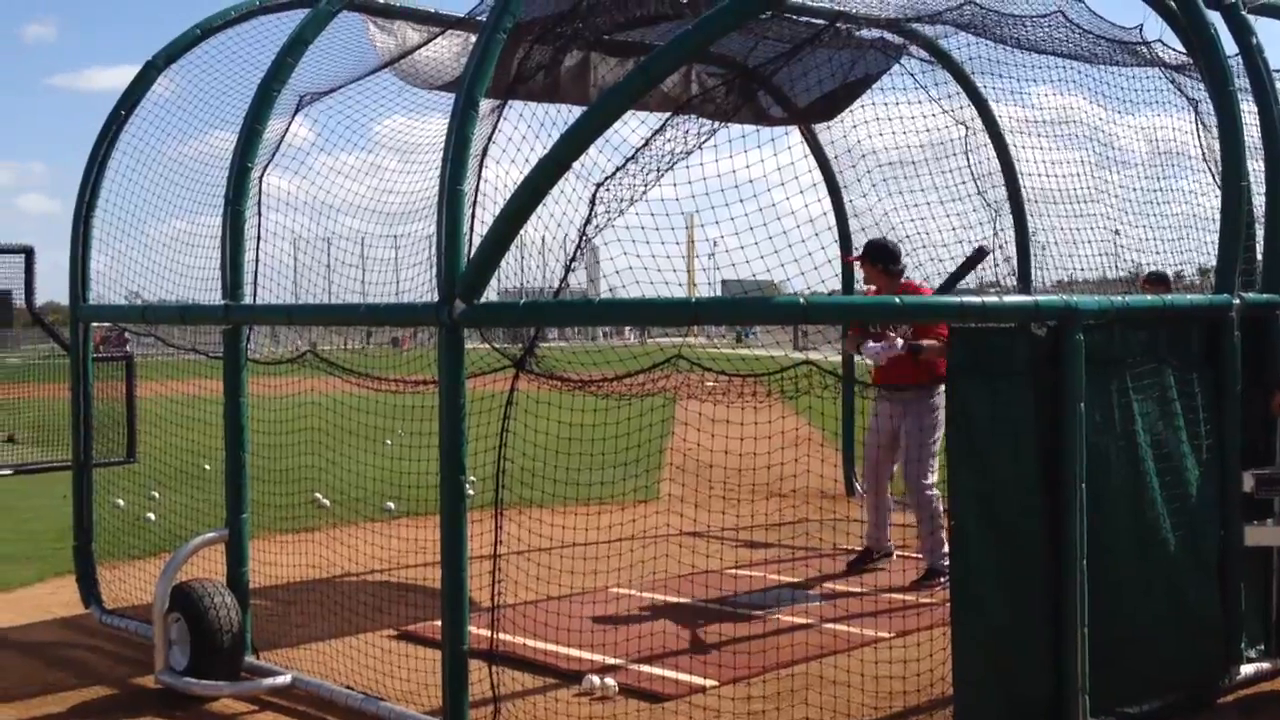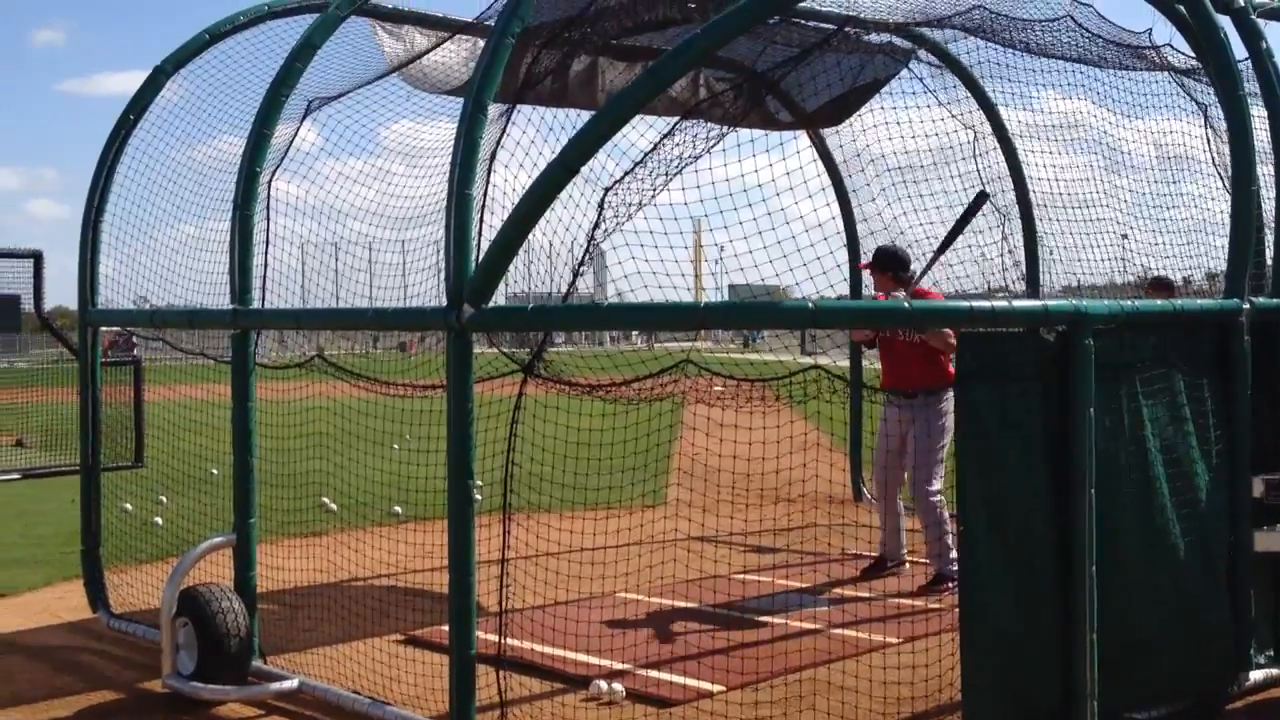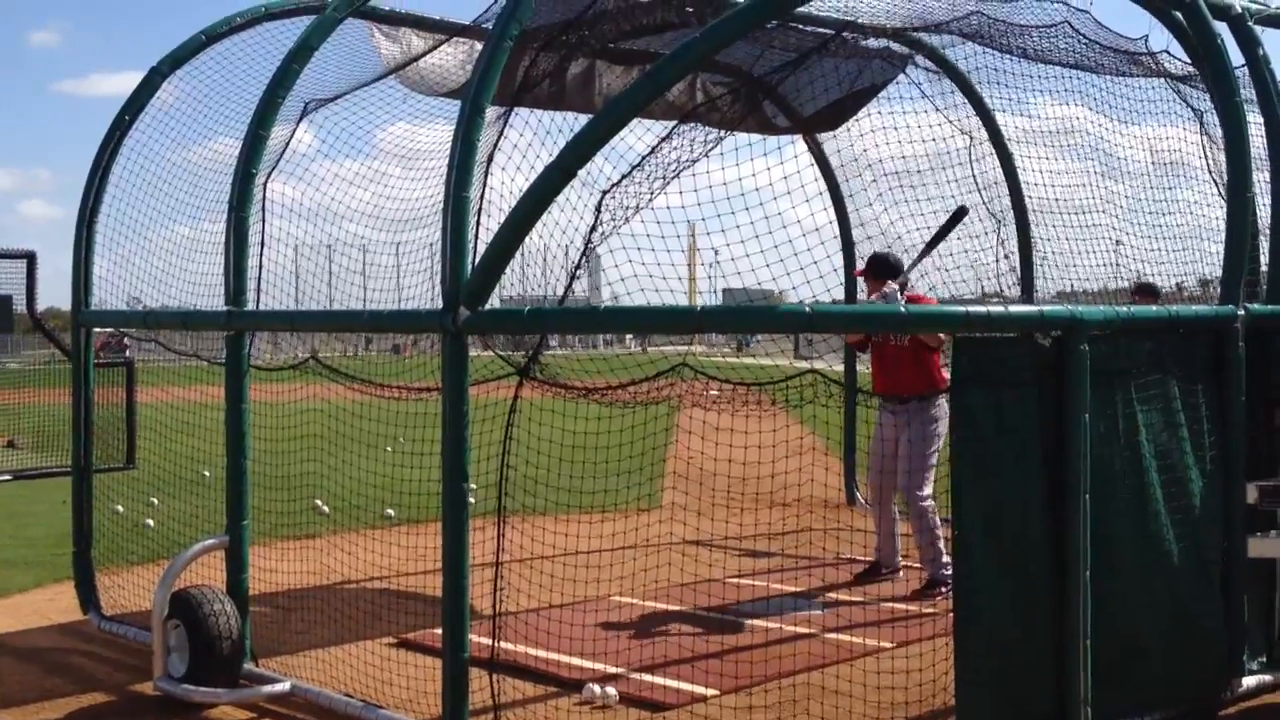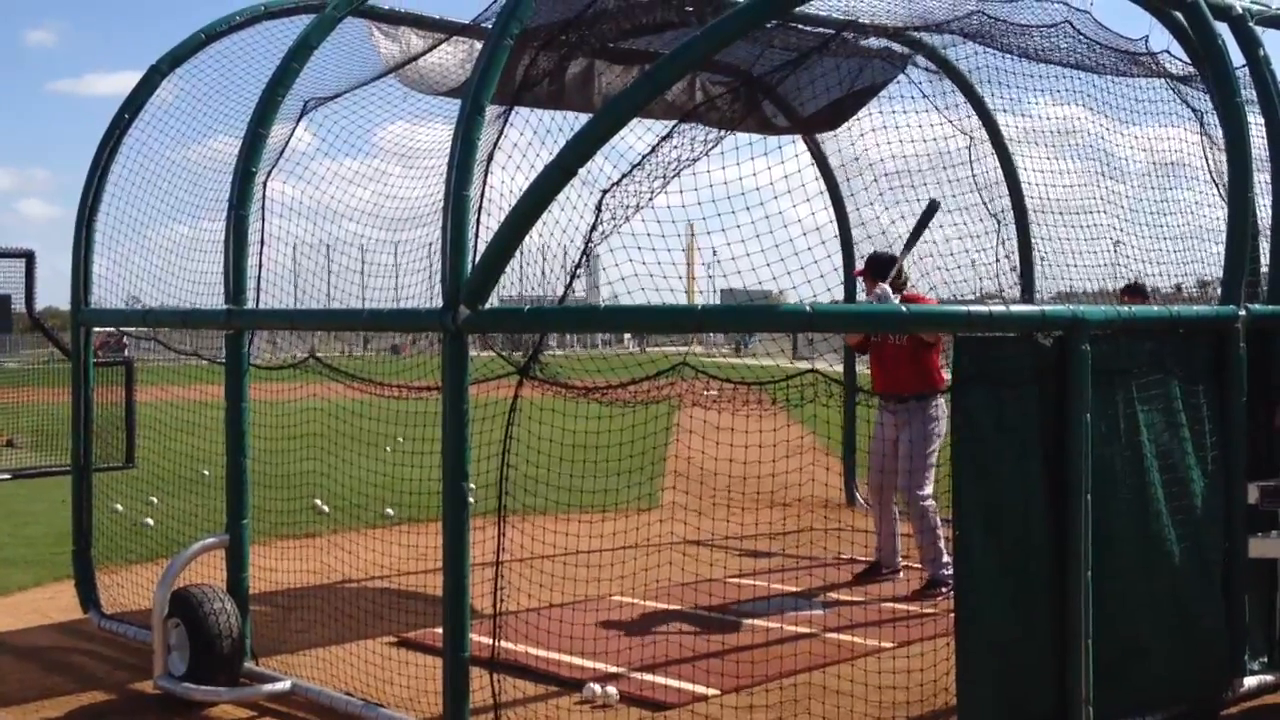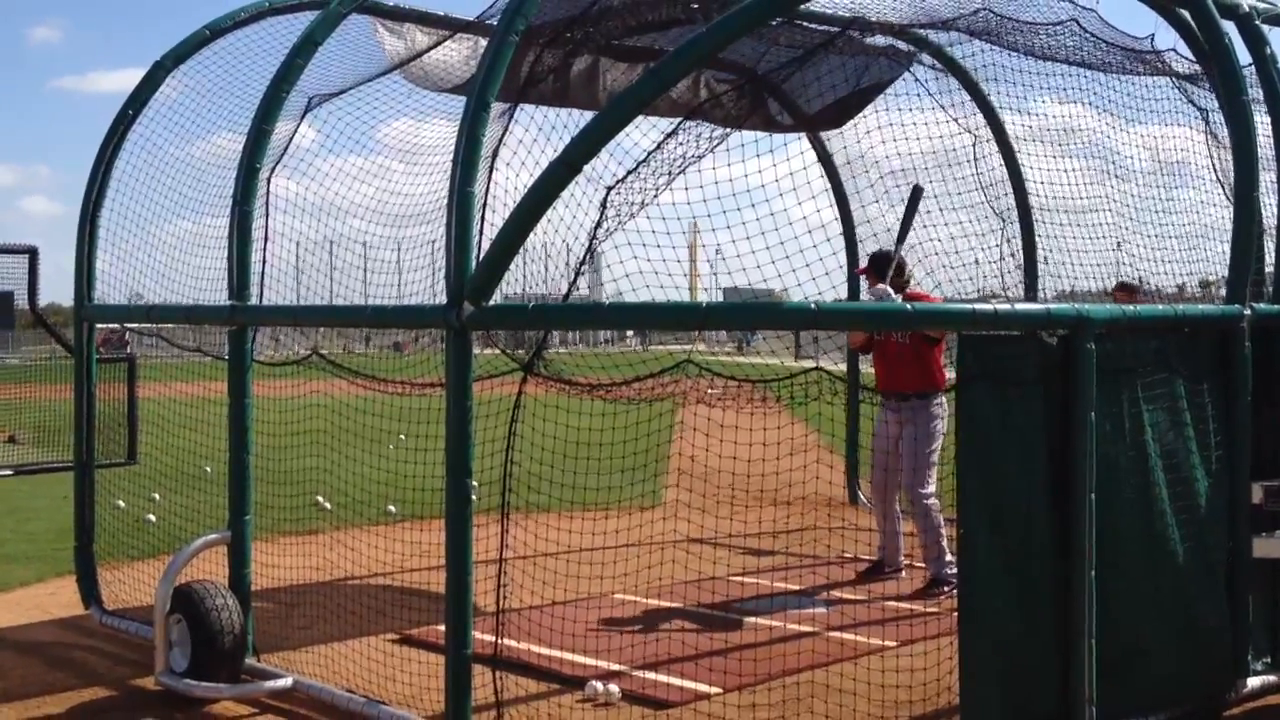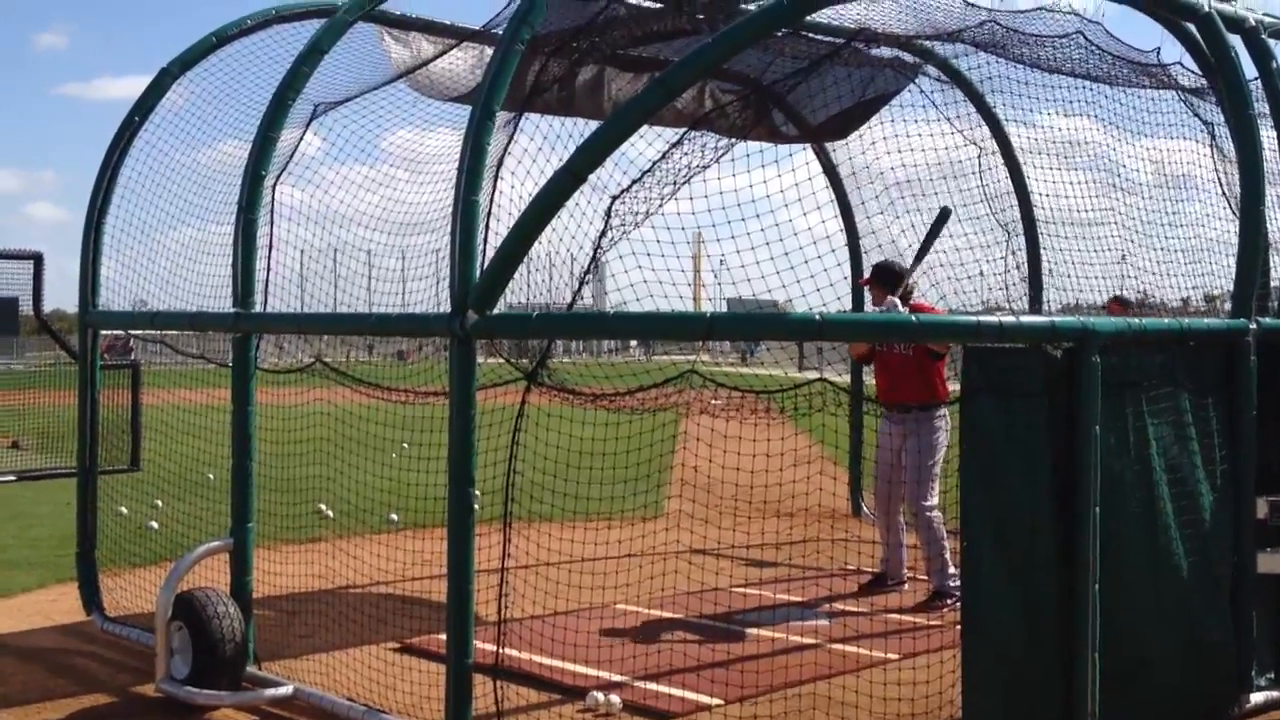
dt=0.2s
person 1, frame 1
left shoulder: (922, 298)
left elbow: (942, 347)
right elbow: (851, 340)
left wrist: (908, 346)
right wrist: (866, 346)
left hip: (923, 399)
right hip: (885, 398)
left knee: (919, 483)
right knee: (874, 476)
left ankle: (940, 564)
right ankle: (878, 546)
person 1, frame 2
left shoulder: (931, 301)
left elbow: (949, 343)
right elbow: (859, 334)
left hip: (931, 405)
right hip: (895, 404)
left knee: (925, 488)
right knee: (885, 483)
left ankle: (948, 569)
right ankle: (892, 554)
person 1, frame 3
left shoulder: (923, 306)
left elbow: (937, 338)
right elbow: (852, 336)
left wrist: (901, 309)
left hip: (924, 410)
right hip: (888, 409)
left knee: (915, 492)
right knee: (880, 489)
left ankle: (942, 573)
right ankle: (887, 560)
person 1, frame 4
left shoulder: (922, 305)
left elbow: (934, 332)
right elbow: (852, 340)
left wrist: (895, 306)
left hip: (922, 409)
right hip: (887, 408)
left knee: (916, 491)
right knee: (880, 488)
left ankle: (942, 573)
right ankle: (887, 560)
person 1, frame 5
left shoulder: (924, 303)
left elbow: (940, 326)
right elbow: (855, 341)
left wrist: (897, 306)
left hip: (924, 407)
right hip: (888, 406)
left knee: (919, 490)
right knee: (882, 487)
left ankle: (945, 572)
right ankle: (890, 559)
person 1, frame 6
left shoulder: (928, 316)
left elbow: (944, 344)
right elbow: (856, 350)
left hip: (927, 419)
right hip: (891, 418)
left knee: (921, 502)
right knee: (886, 500)
left ankle: (948, 585)
right ankle: (893, 572)
